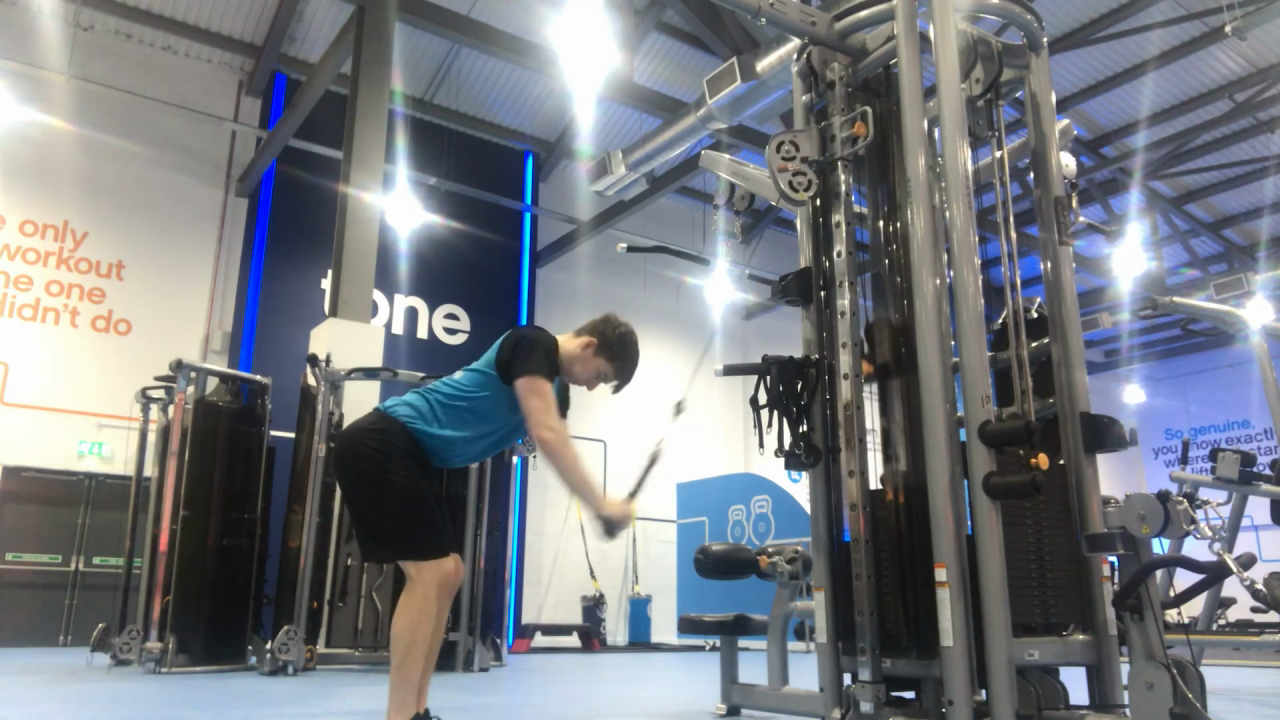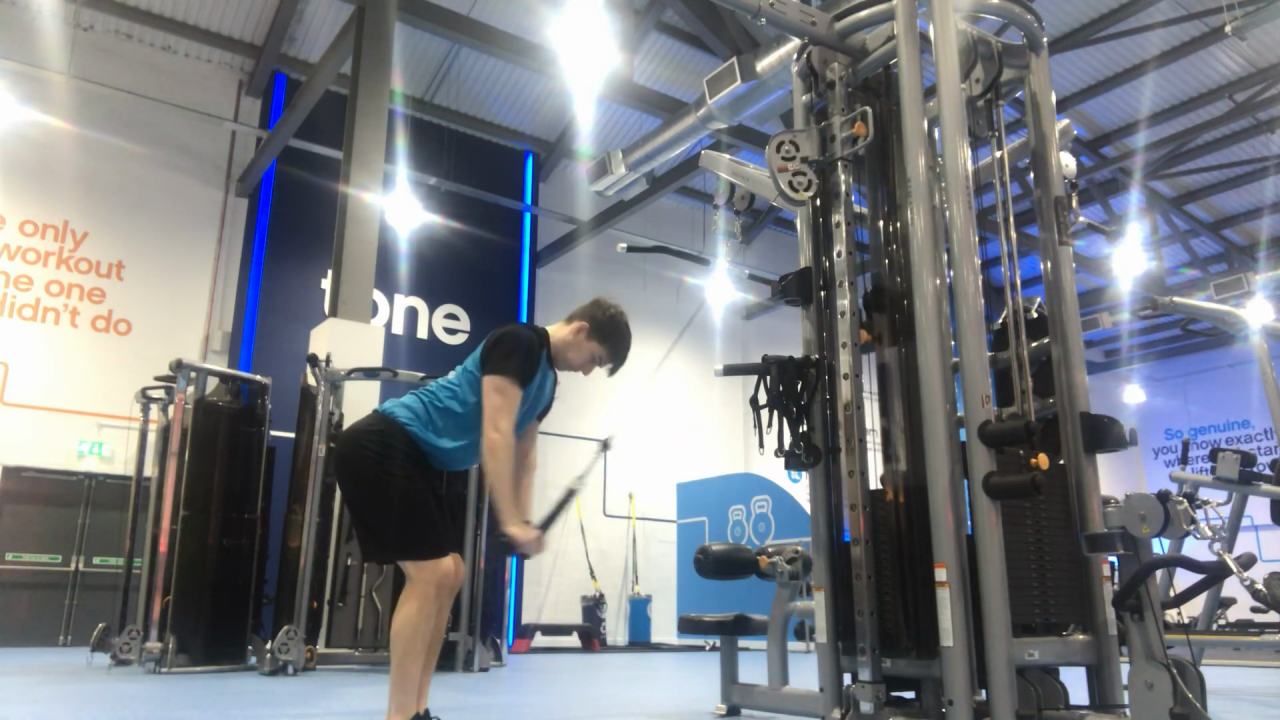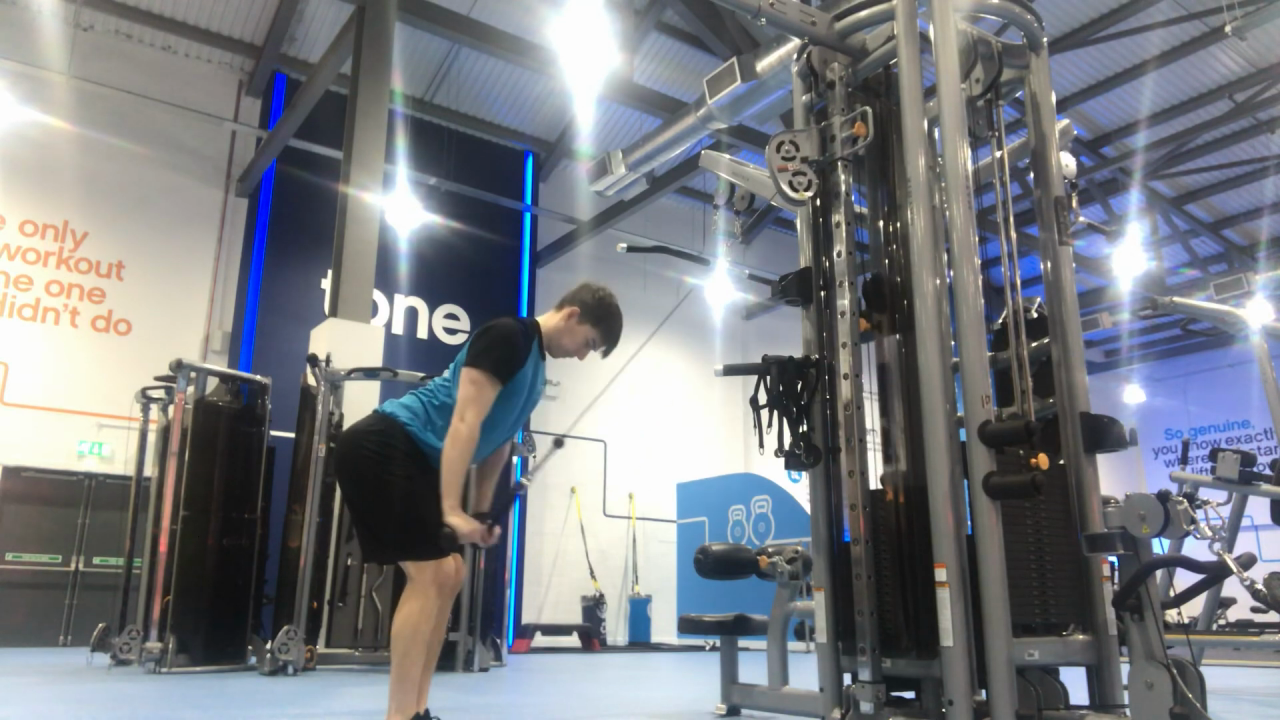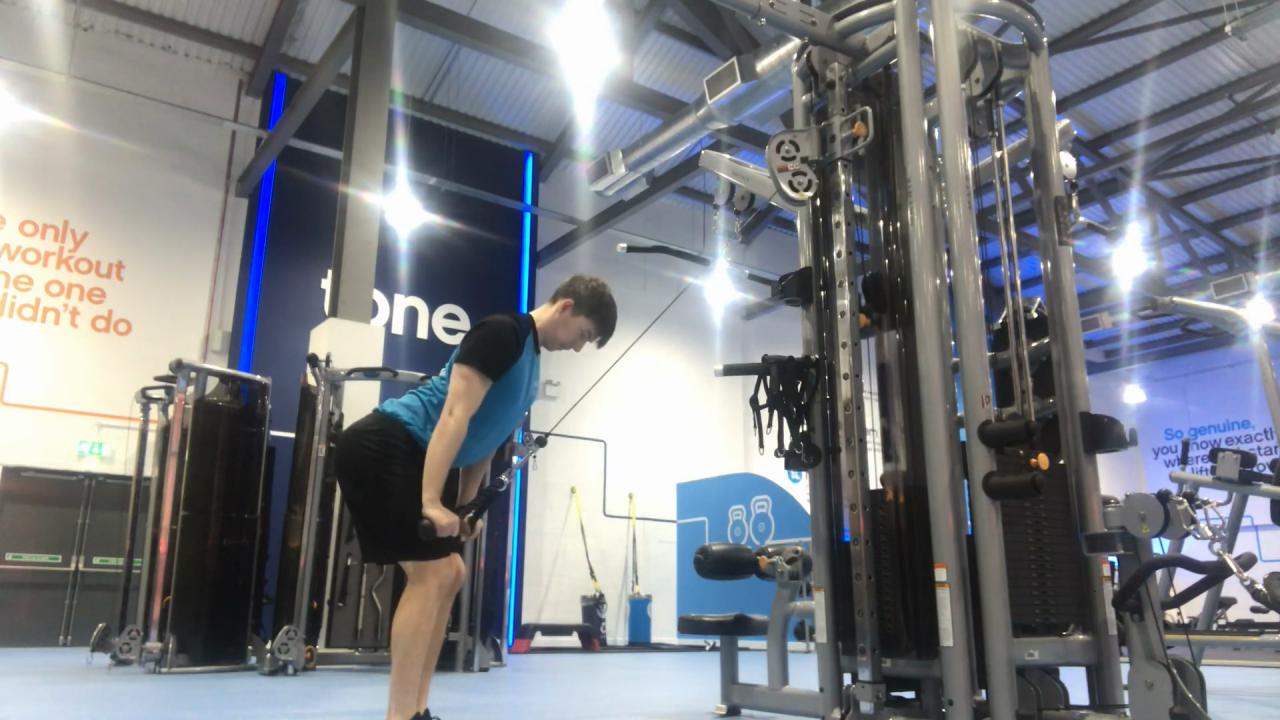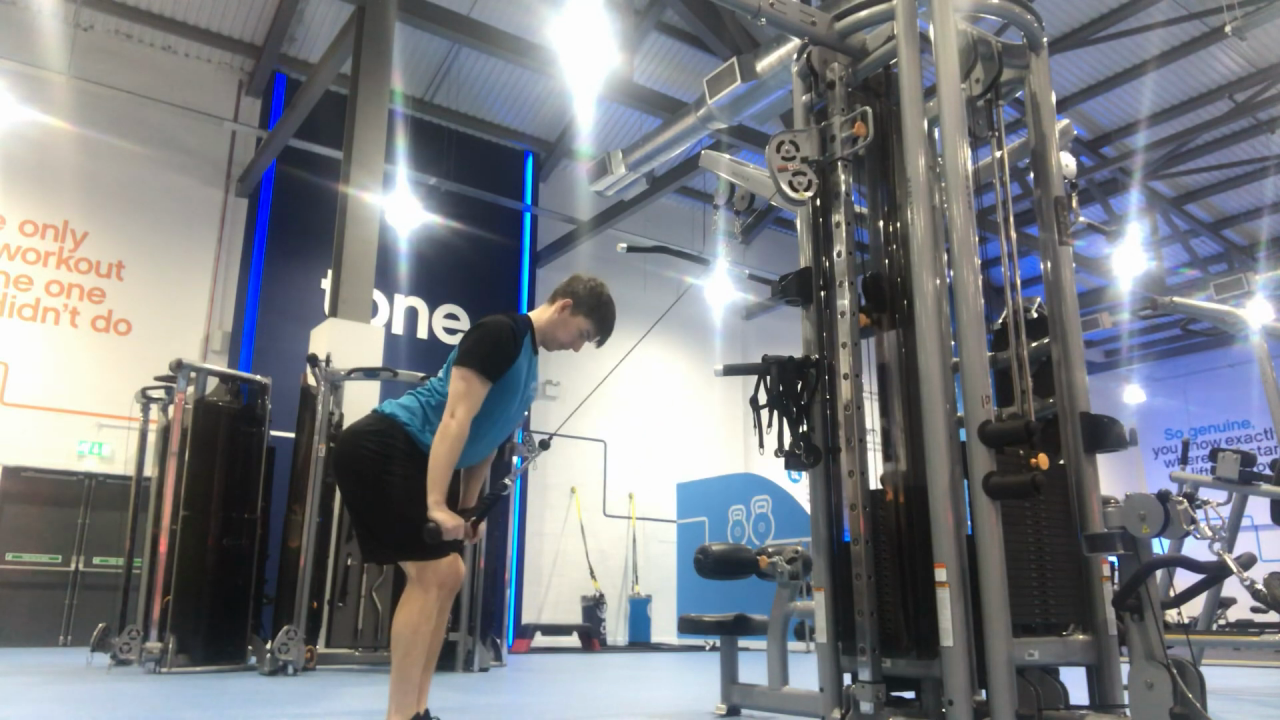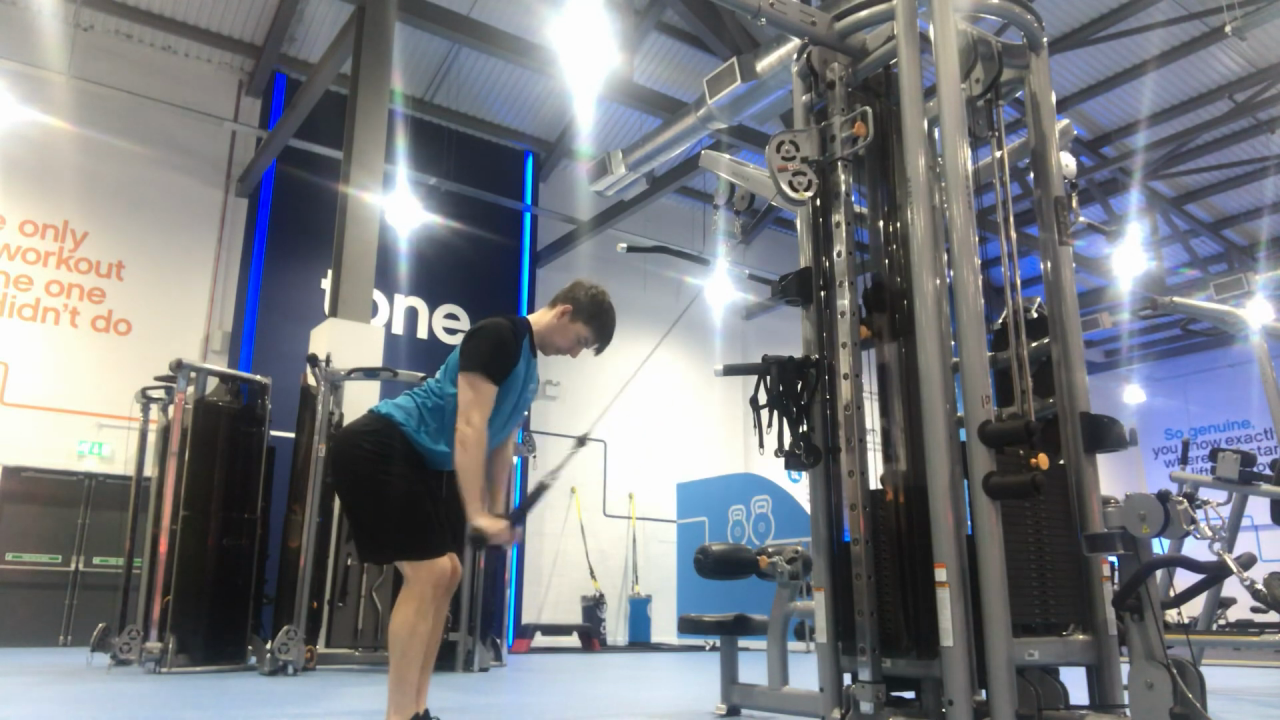
dt=0.2s
person 1, frame 1
left shoulder: (554, 385)
right shoulder: (532, 345)
left elbow: (556, 448)
right elbow: (547, 435)
left wrist: (597, 501)
right wrist: (599, 502)
left hip: (414, 457)
right hip: (381, 446)
left knee: (447, 574)
right knee: (433, 573)
person 1, frame 2
left shoulder: (546, 380)
right shoulder: (519, 343)
left elbow: (522, 451)
right elbow: (495, 433)
left wrist: (523, 520)
right wrist: (513, 522)
left hip: (417, 459)
right hip: (381, 447)
left knee: (447, 574)
right knee: (431, 573)
person 1, frame 3
left shoulder: (536, 368)
right shoulder: (508, 336)
left elbow: (495, 441)
right elbow: (466, 421)
left wrist: (483, 512)
right wrist: (451, 510)
left hip: (413, 458)
right hip: (382, 448)
left knee: (448, 574)
right knee: (430, 574)
person 1, frame 4
left shoulder: (530, 358)
right shoulder: (502, 333)
left elbow: (485, 434)
right elbow: (455, 417)
left wrist: (467, 507)
right wrist: (432, 502)
left hip: (409, 456)
right hip: (382, 447)
left knee: (449, 575)
right knee: (432, 574)
person 1, frame 5
left shoulder: (528, 361)
right shoulder: (499, 334)
left elbow: (486, 437)
right elbow: (456, 420)
left wrist: (467, 510)
right wrist: (438, 506)
left hip: (409, 458)
right hip: (381, 448)
left knee: (449, 574)
right knee: (431, 572)
person 1, frame 6
left shoulder: (529, 368)
right shoulder: (498, 335)
left elbow: (500, 443)
right elbow: (469, 427)
left wrist: (498, 513)
right wrist: (478, 513)
left hip: (413, 461)
right hip: (377, 448)
left knee: (446, 572)
right knee: (427, 573)
